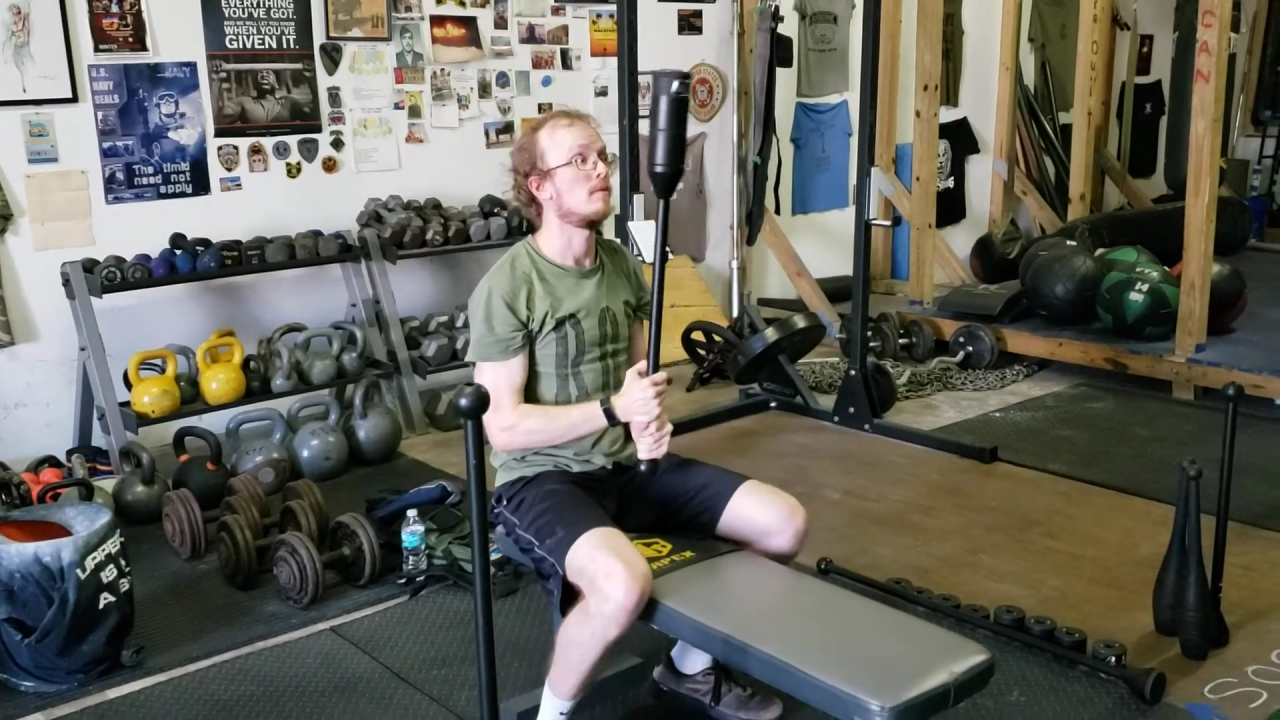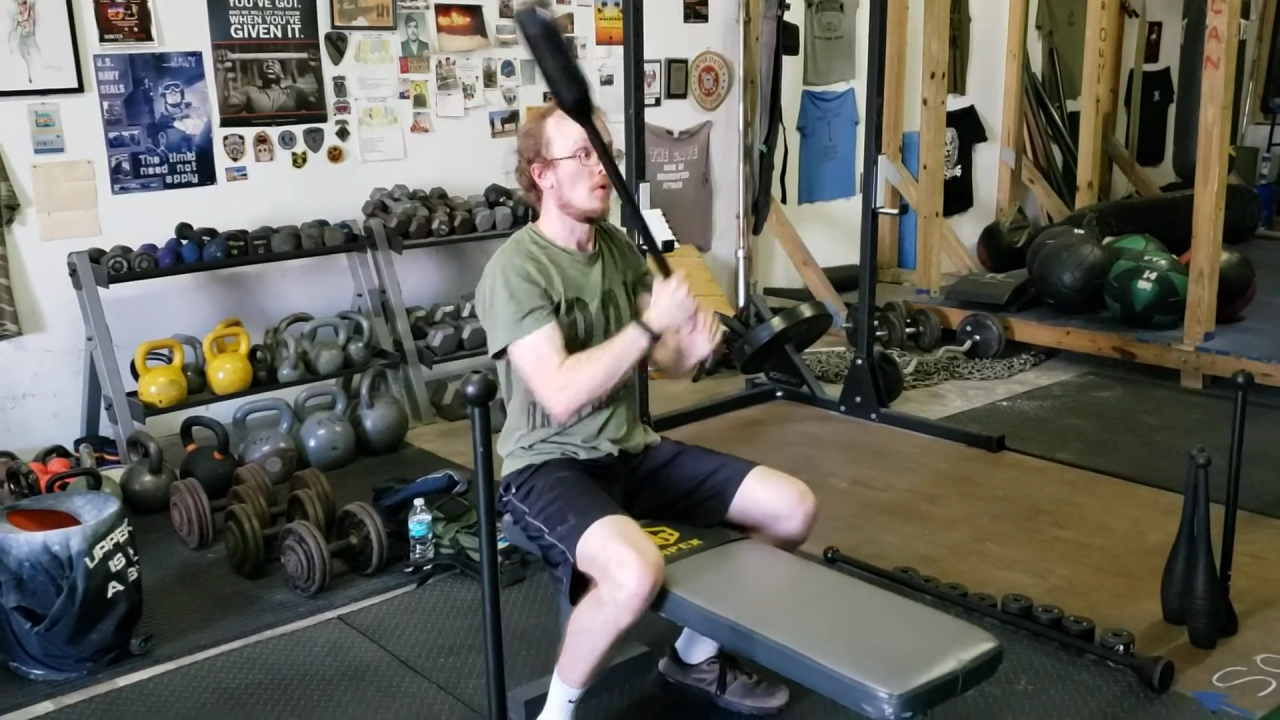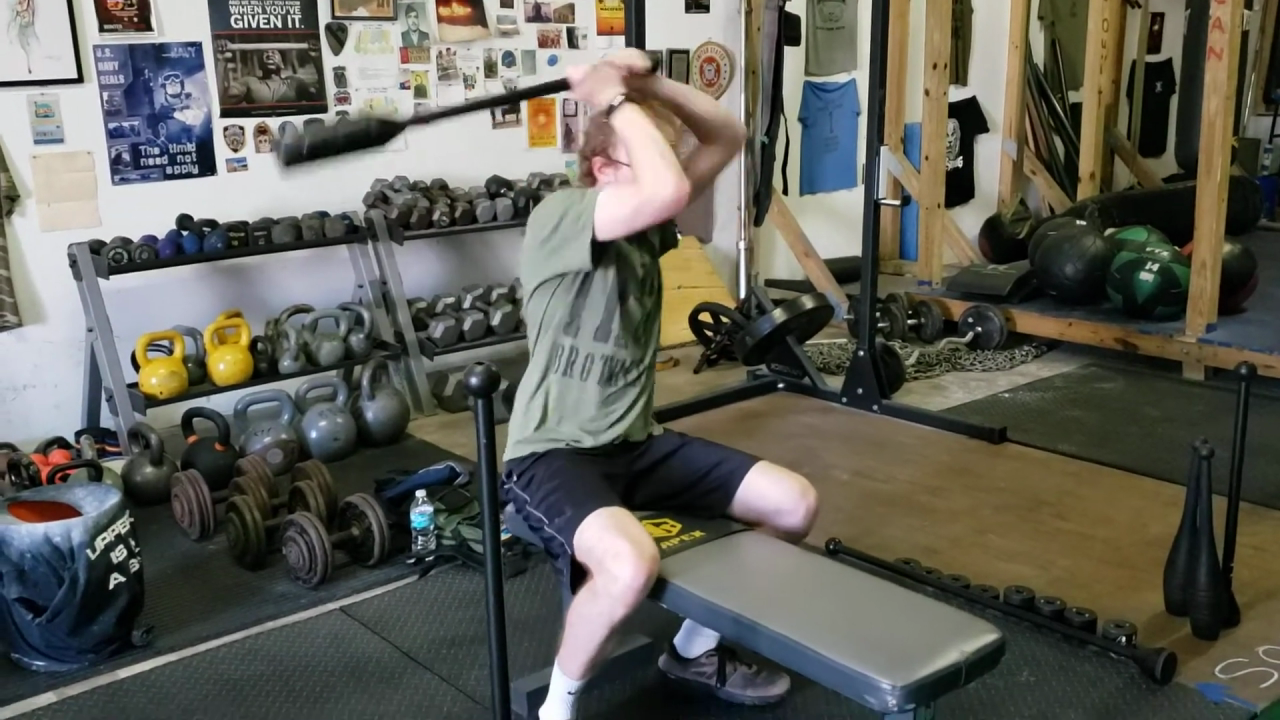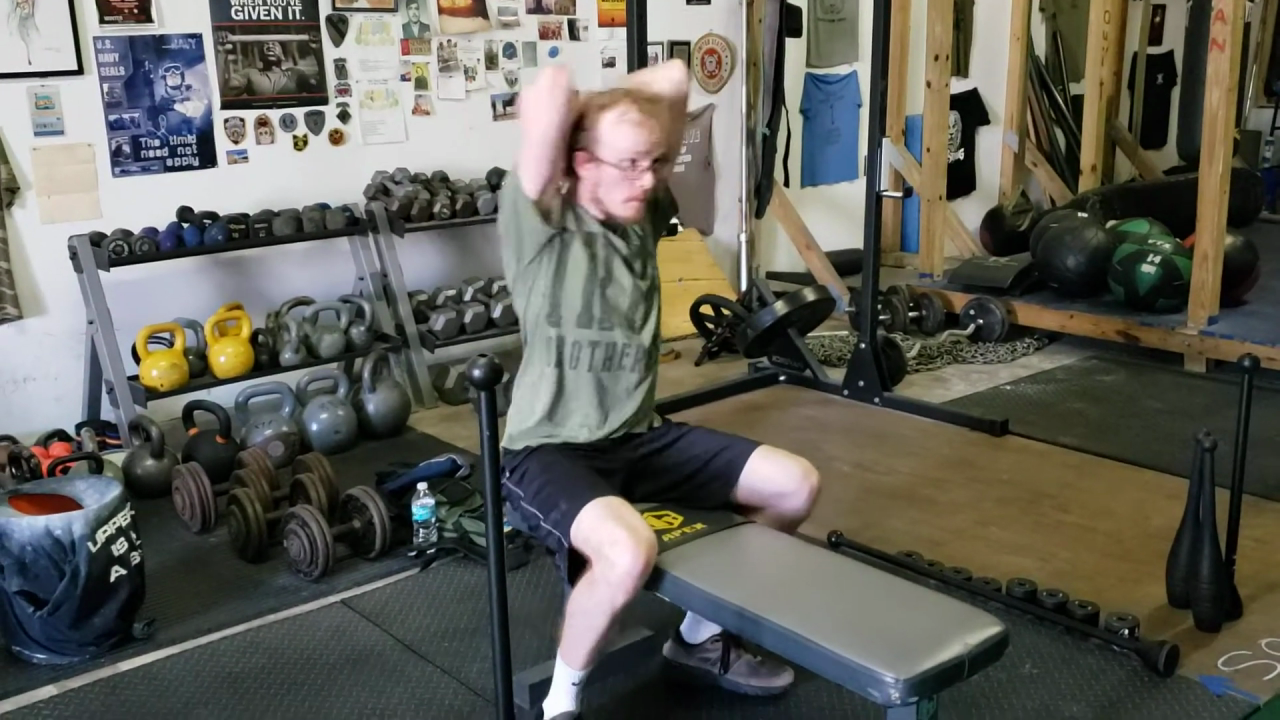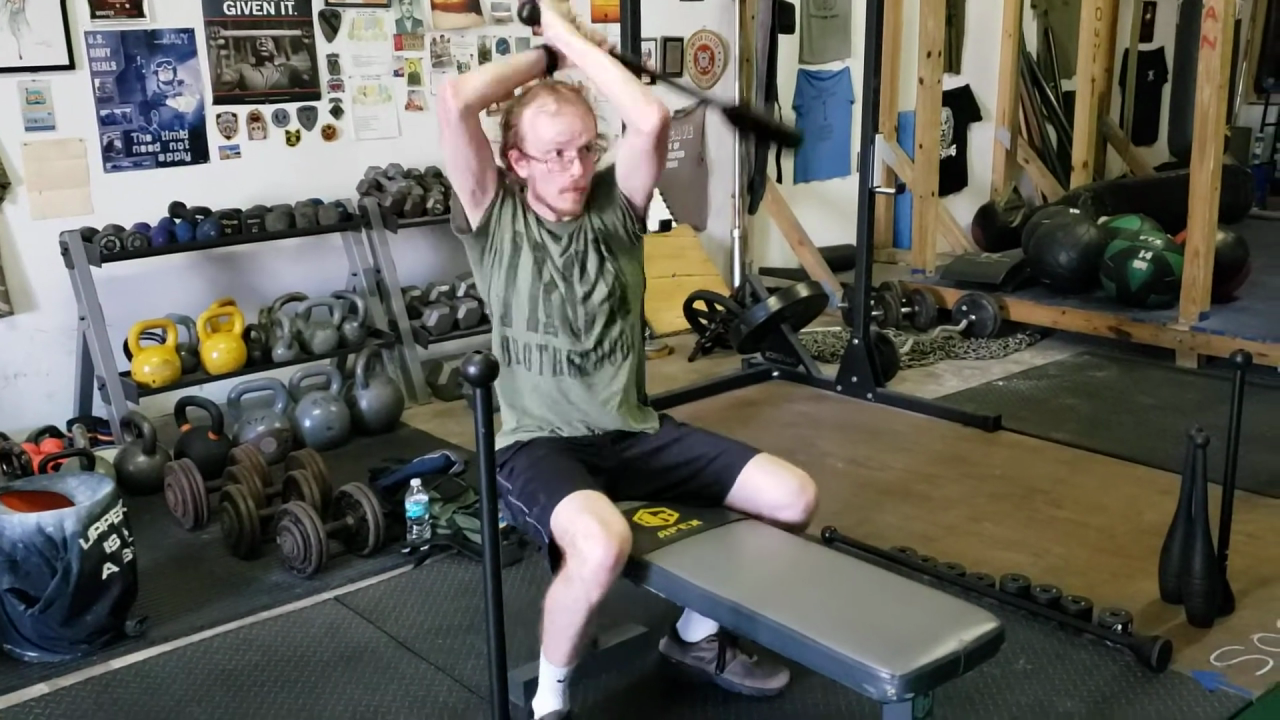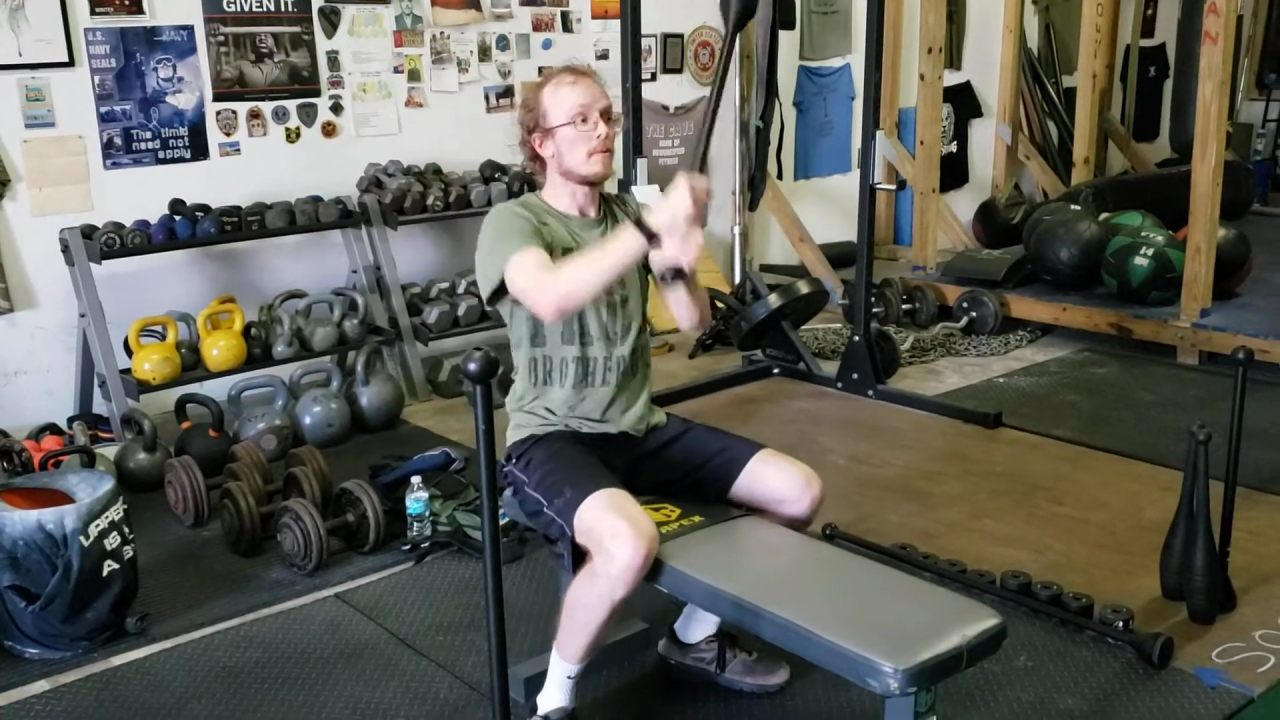
dt=0.3s
person 1, frame 1
left shoulder: (622, 265)
right shoulder: (506, 289)
right elbow: (504, 429)
left wrist: (649, 416)
right wrist: (615, 410)
left hip: (626, 466)
right hip: (540, 481)
left knee: (784, 523)
right knee: (621, 584)
left ankle: (691, 664)
person 1, frame 2
left shoulder: (617, 246)
right shoulder: (515, 270)
left elbow: (656, 354)
right elbow: (562, 394)
left wrist: (686, 342)
right wrist: (650, 325)
left hip: (632, 451)
right hip: (548, 467)
left knee: (792, 507)
right knee: (634, 571)
left ankle: (696, 655)
person 1, frame 3
left shoulder: (642, 220)
right shoulder: (562, 220)
left elbow: (729, 140)
right elbow: (668, 198)
left wrist: (648, 81)
right wrist: (617, 103)
left hip: (637, 444)
right hip: (554, 456)
left knee: (796, 505)
right knee: (631, 565)
left ankle: (695, 650)
person 1, frame 4
left shoulder: (639, 209)
right shoulder: (539, 212)
left elbow: (672, 79)
right elbow: (547, 96)
left wrist: (606, 112)
right wrist: (563, 113)
left hip: (639, 436)
right hip: (549, 449)
left knee: (797, 485)
right knee: (628, 552)
left ankle: (700, 636)
person 1, frame 5
left shoulder: (614, 207)
right shoulder: (496, 216)
left elbow: (652, 116)
right elbow: (453, 102)
left hip: (635, 432)
right hip: (539, 444)
left knee: (794, 498)
right knee: (600, 546)
left ankle: (697, 635)
person 1, frame 6
left shoulder: (630, 215)
right shoulder: (513, 224)
left elbow: (692, 321)
right elbow: (552, 299)
left wrist: (679, 263)
right wrist: (649, 233)
left hip: (642, 429)
right hip: (553, 439)
left knee: (799, 491)
right knee: (628, 543)
left ankle: (696, 635)
